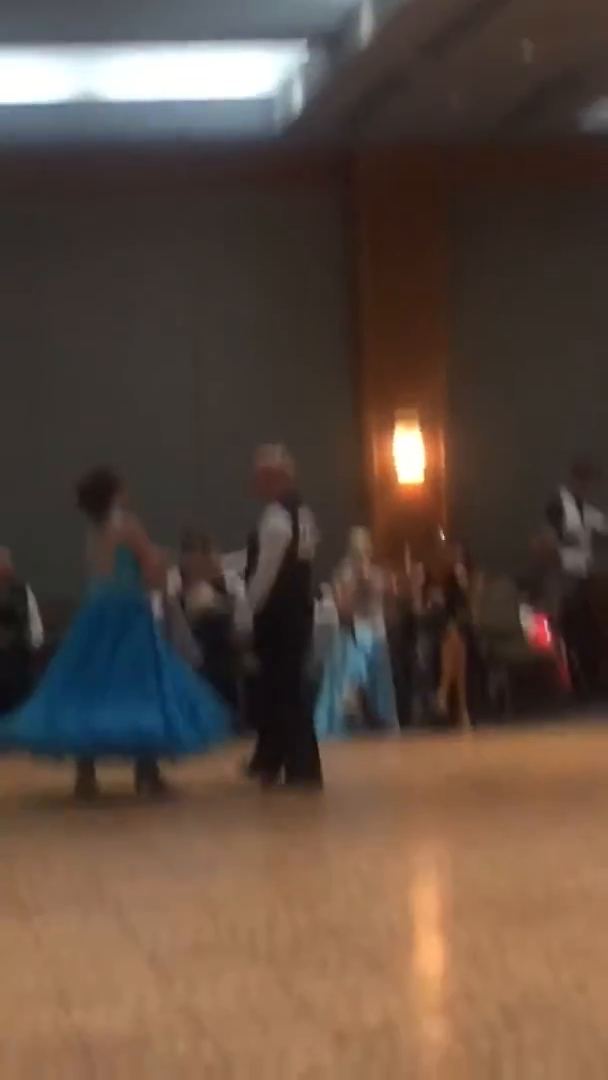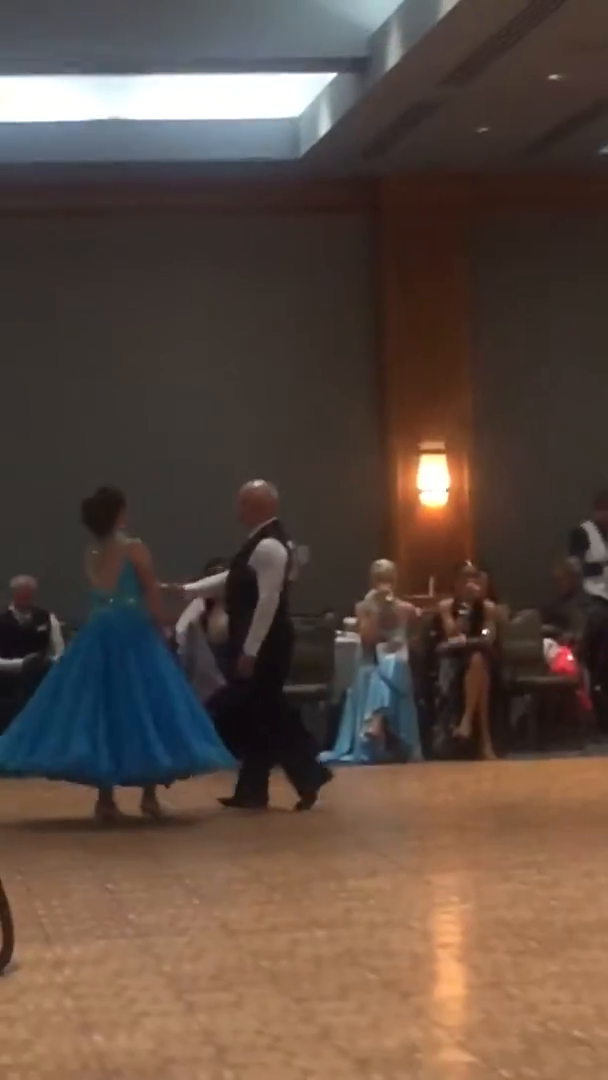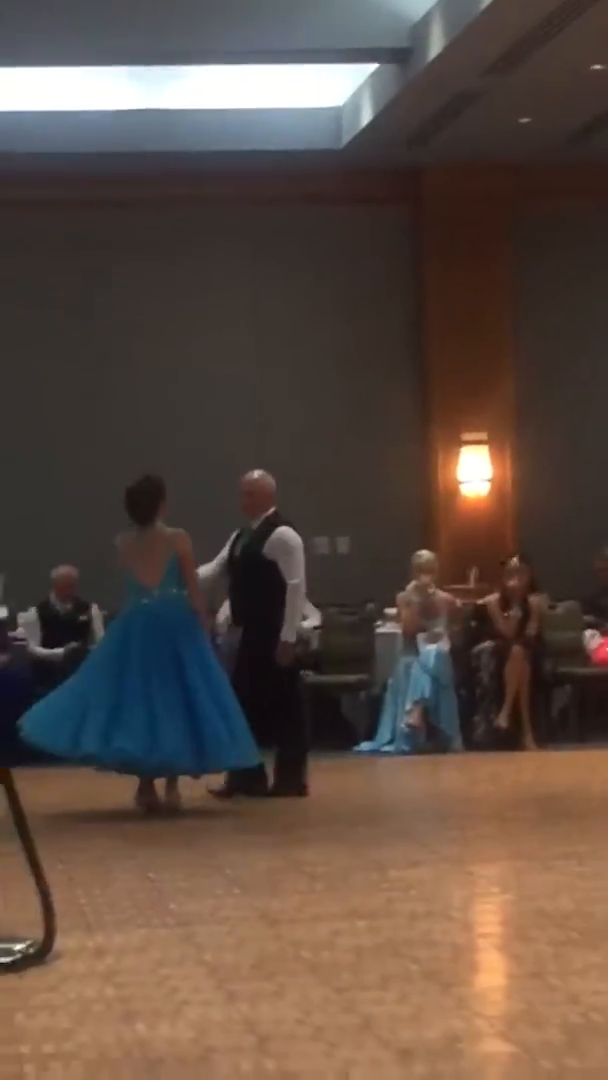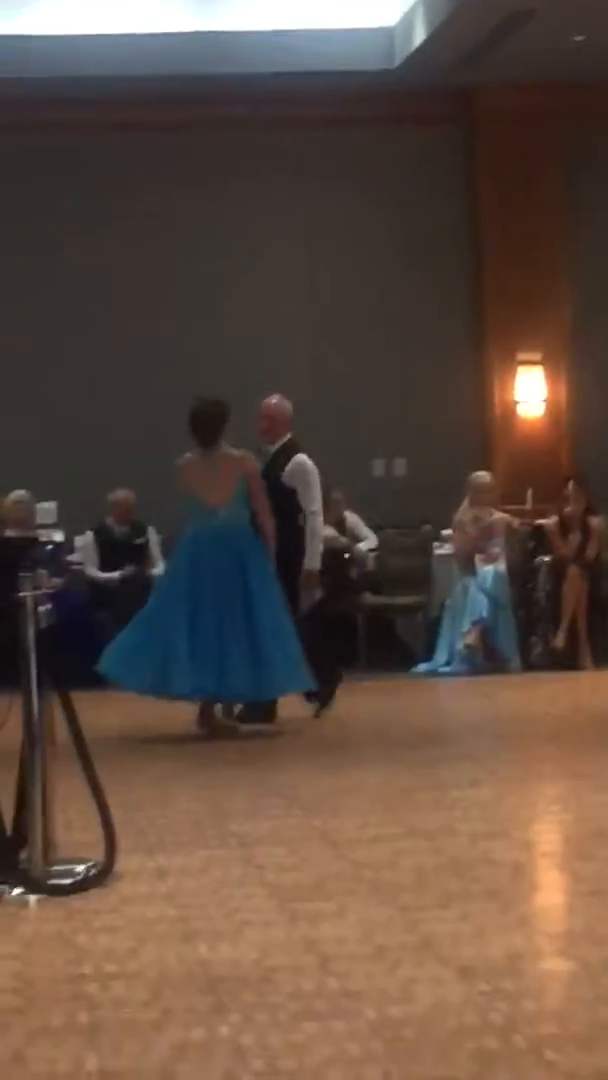
dt=0.3s
person 1, frame 1
left shoulder: (94, 531)
right shoulder: (128, 526)
right elbow: (152, 571)
left hip: (96, 617)
right hip: (127, 616)
left knee: (93, 688)
right knee: (138, 688)
left ankle: (85, 772)
right ankle: (146, 771)
person 1, frame 2
left shoulder: (90, 554)
right shoulder: (134, 548)
right elbow: (152, 597)
right wrist: (157, 629)
left hip: (98, 637)
right hip: (133, 636)
left knee: (99, 710)
right knee: (149, 709)
left ankle: (105, 798)
right ankle: (149, 794)
person 1, frame 3
left shoulder: (124, 544)
right shoulder: (177, 539)
right elbow: (193, 590)
right wrist: (201, 626)
left hip: (135, 629)
right hip: (175, 627)
left knee: (138, 699)
right knee: (176, 700)
left ankle: (146, 786)
right ankle: (171, 786)
person 1, frame 4
left shoulder: (185, 466)
right shoulder: (244, 462)
left elbow: (195, 505)
right elbow: (263, 514)
right wrist: (270, 550)
left hip: (198, 552)
right hip: (238, 551)
left knee: (198, 623)
right knee: (237, 625)
left ankle: (207, 706)
right ankle: (228, 706)
person 2, frame 1
left shoulder: (275, 517)
right shoulder: (298, 514)
left elbow: (266, 575)
left wrist: (247, 616)
left hip: (277, 617)
right hip: (293, 613)
left knee: (283, 690)
right knee: (280, 687)
left ankle: (303, 769)
right ankle: (269, 760)
person 2, frame 2
left shoulder: (270, 546)
right shoulder: (260, 542)
left elbow: (268, 601)
right elbow: (231, 580)
left wrist: (249, 650)
right wrist: (187, 590)
left hip: (265, 645)
right hip: (260, 644)
left knee: (267, 716)
right knee: (251, 715)
left ankle: (303, 777)
right ankle: (251, 790)
person 2, frame 3
left shoulder: (282, 535)
right shoulder: (241, 535)
left elbow: (296, 587)
right elbow: (216, 570)
left wrist: (288, 637)
left hip: (272, 635)
right hip: (253, 632)
left knee: (260, 703)
right knee: (274, 705)
right ankle: (289, 778)
person 2, frame 4
left shoulder: (298, 462)
right shoulder: (260, 459)
left elbow: (314, 514)
left wrist: (312, 563)
left hip: (285, 557)
right ankle: (323, 682)
